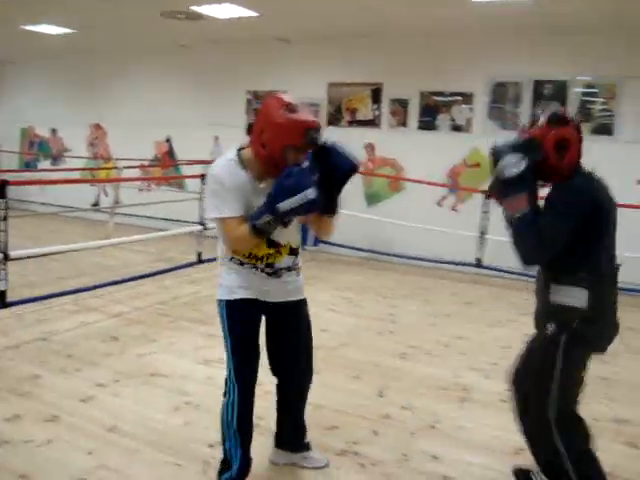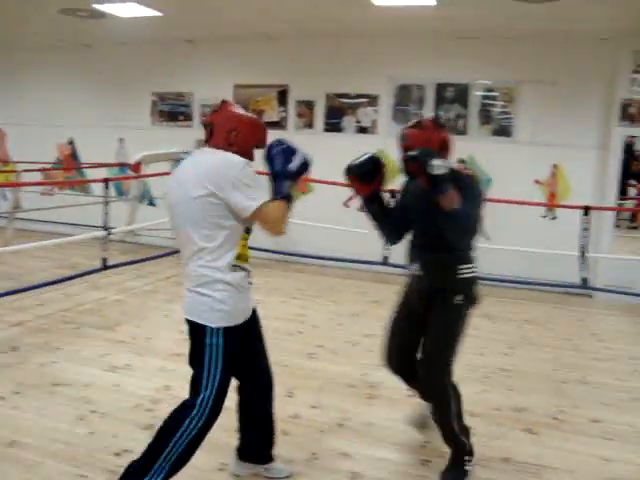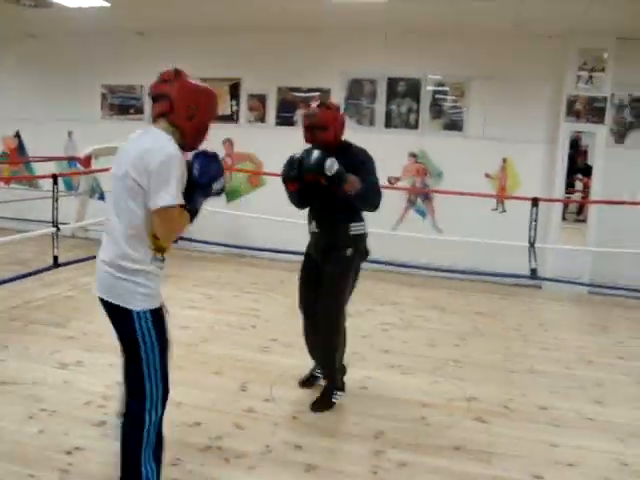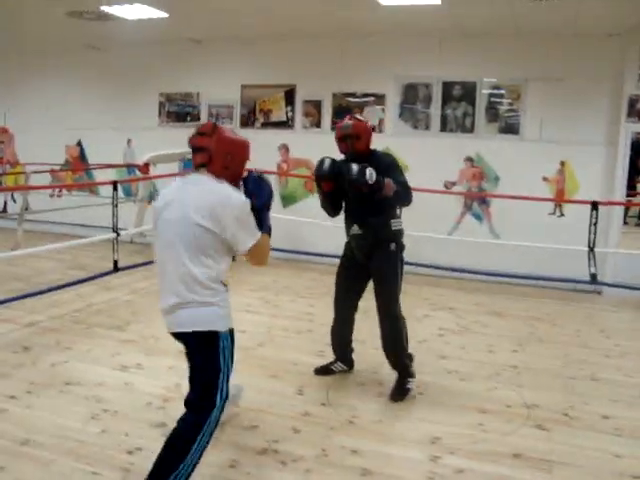
dt=0.5s
person 1, frame 1
left shoulder: (299, 166)
right shoulder: (224, 173)
left elbow: (323, 229)
right elbow: (238, 242)
left wrist: (330, 186)
right wrist: (278, 207)
left hip: (286, 290)
right hip: (240, 289)
left knee: (295, 376)
right knee: (242, 384)
left ankle: (290, 445)
person 1, frame 2
left shoulder: (186, 171)
right shoulder: (228, 166)
right elbow: (274, 223)
right wrist: (285, 177)
left hip: (230, 303)
right hip: (218, 306)
left knee: (258, 381)
right knee: (205, 403)
person 1, frame 3
left shoulder: (139, 141)
right shoulder: (166, 152)
right elbow: (171, 227)
left wrist: (188, 186)
right wrist: (201, 190)
left hip: (116, 278)
right hip: (134, 286)
left knee: (141, 362)
right knee: (150, 393)
left ankle: (137, 435)
person 1, frame 4
left shoulder: (170, 191)
right shoulder: (230, 200)
right elbow: (259, 257)
right wrist: (261, 213)
left hip: (174, 307)
right hip: (205, 315)
right knee: (204, 410)
left ankle: (221, 395)
person 2, frame 1
left shoulder: (579, 194)
right shoulder: (579, 189)
left elbow: (531, 250)
right elbow: (550, 241)
left wrist: (514, 188)
right wrist: (517, 192)
left hip: (574, 319)
right hip: (569, 316)
left knee: (549, 422)
right knee: (528, 383)
person 2, frame 2
left shoulder: (463, 184)
right shoulder: (414, 187)
left elbow: (462, 233)
right elbow: (393, 232)
left wrist: (441, 185)
right wrist: (368, 192)
left hip: (452, 290)
right hip: (420, 285)
left knee: (435, 373)
right knee: (399, 358)
left ankle: (461, 451)
right ankle: (438, 403)
person 2, frame 3
left shoulder: (357, 157)
right shoulder: (310, 156)
left elbow: (373, 200)
right elbow: (302, 202)
left wrist: (338, 176)
right wrist: (293, 183)
left hip: (347, 245)
right hip: (318, 241)
left knee: (332, 314)
right knee: (309, 305)
left ankle: (334, 384)
right ankle: (321, 365)
person 2, frame 4
left shoulder: (384, 162)
right shoulder: (339, 167)
left elbow: (405, 196)
right elbow: (333, 210)
left wrist: (374, 181)
right wrist: (325, 185)
left hip: (386, 243)
right hip: (356, 244)
left knee: (388, 308)
right knee: (343, 303)
left ankle: (404, 372)
right ankle: (343, 359)
